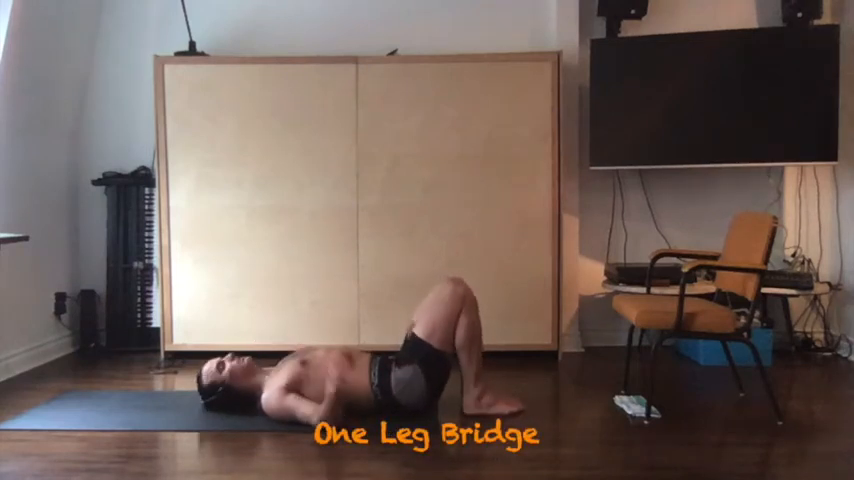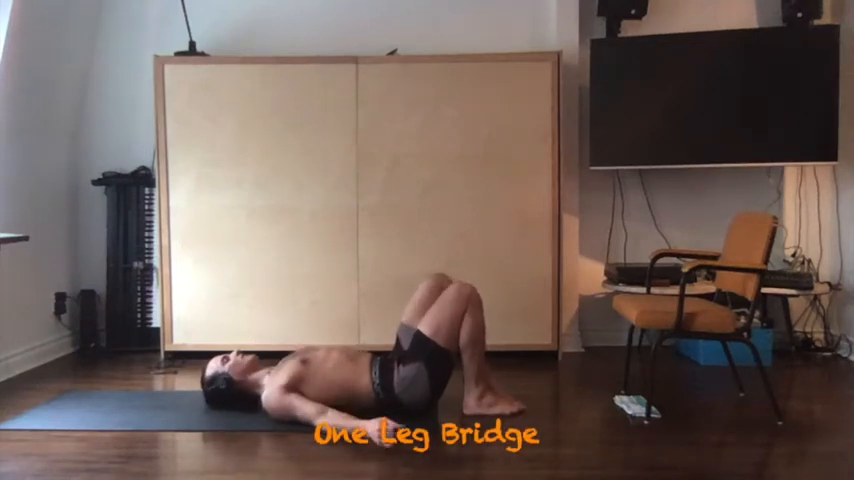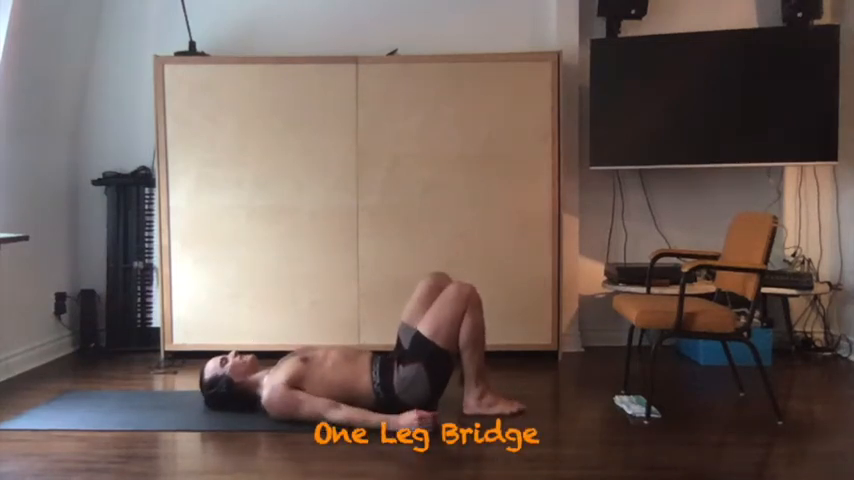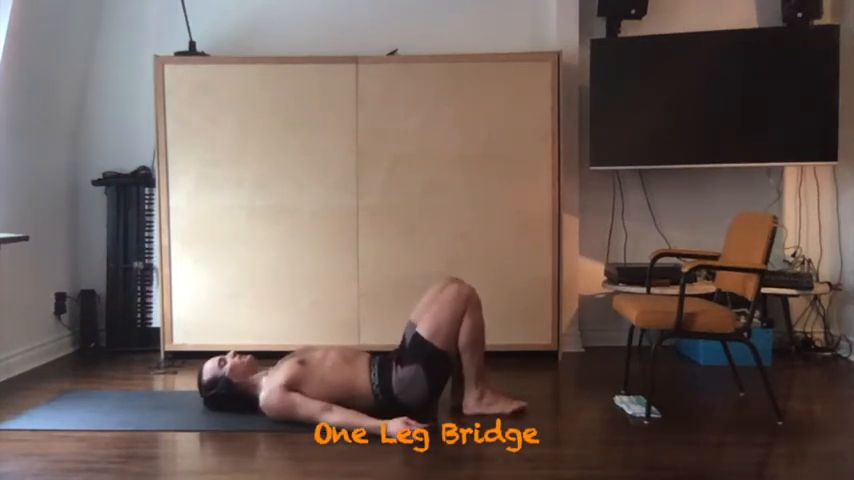
dt=0.5s
person 1, frame 1
left shoulder: (278, 374)
right shoulder: (272, 399)
right elbow: (323, 418)
right wrist: (334, 389)
left hip: (394, 370)
right hip: (404, 385)
left knee: (452, 287)
right knee: (459, 294)
left ankle: (473, 391)
right ankle: (475, 396)
person 1, frame 2
left shoulder: (277, 375)
right shoulder: (272, 397)
right elbow: (321, 415)
right wrist: (367, 425)
left hip: (393, 365)
right hip: (405, 385)
left knee: (439, 283)
right knee: (464, 294)
left ankle: (481, 379)
right ankle: (477, 397)
person 1, frame 3
left shoulder: (278, 375)
right shoulder: (274, 397)
right elbow: (333, 412)
right wrist: (394, 421)
left hip: (394, 365)
right hip: (404, 384)
left knee: (437, 281)
right knee: (464, 294)
left ankle: (473, 381)
right ankle: (478, 397)
person 1, frame 4
left shoulder: (276, 375)
right shoulder: (271, 397)
right elbow: (326, 413)
right wrist: (386, 425)
left hip: (393, 364)
right hip: (402, 385)
left knee: (450, 285)
right knee: (463, 295)
left ankle: (461, 390)
right ankle: (477, 397)
